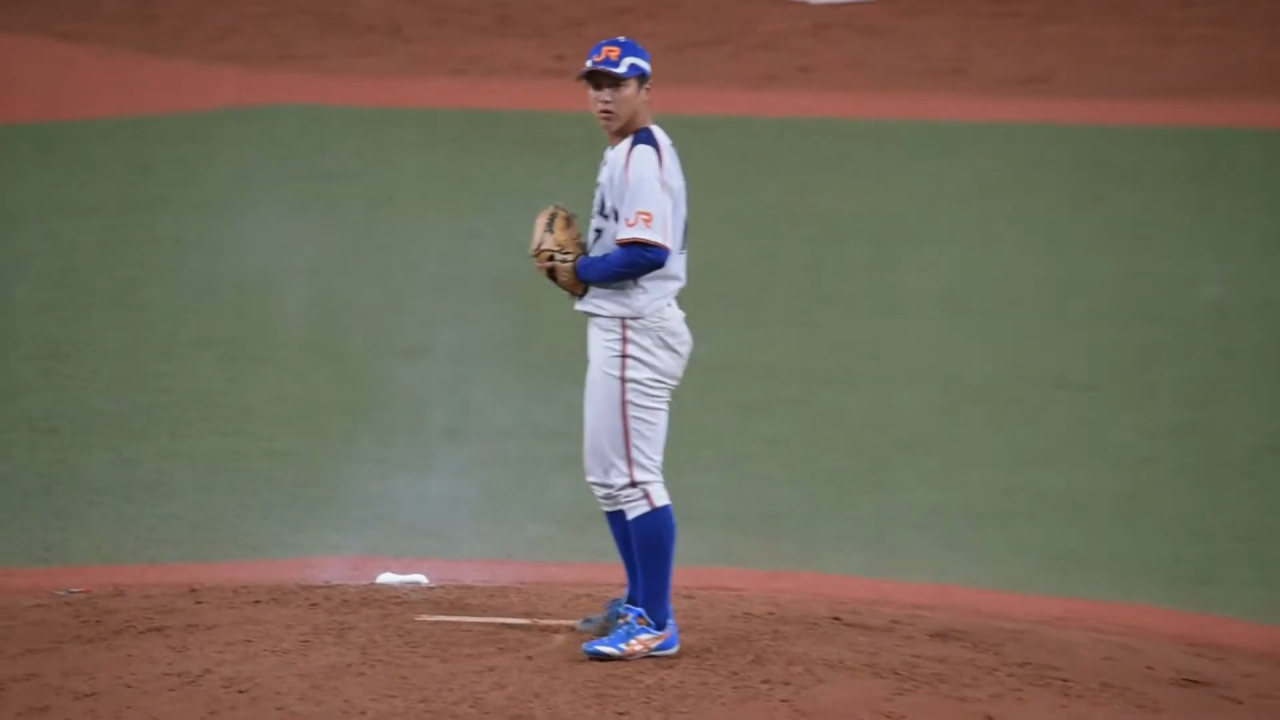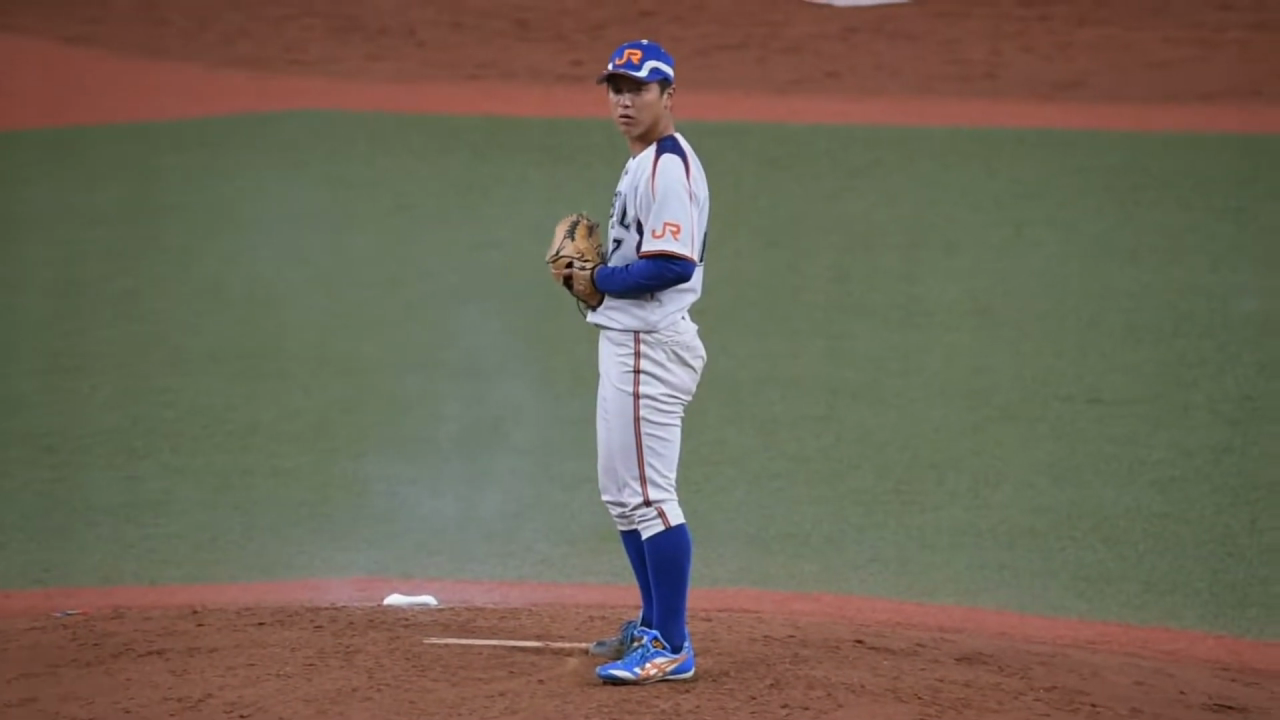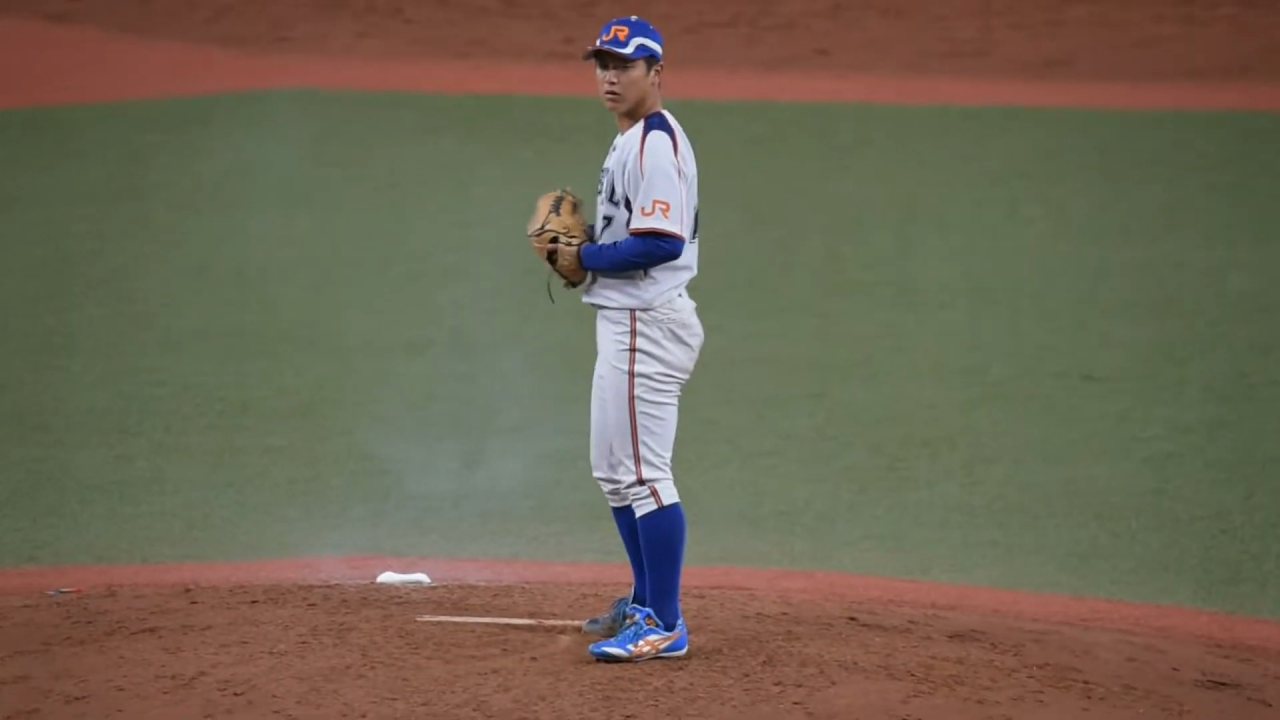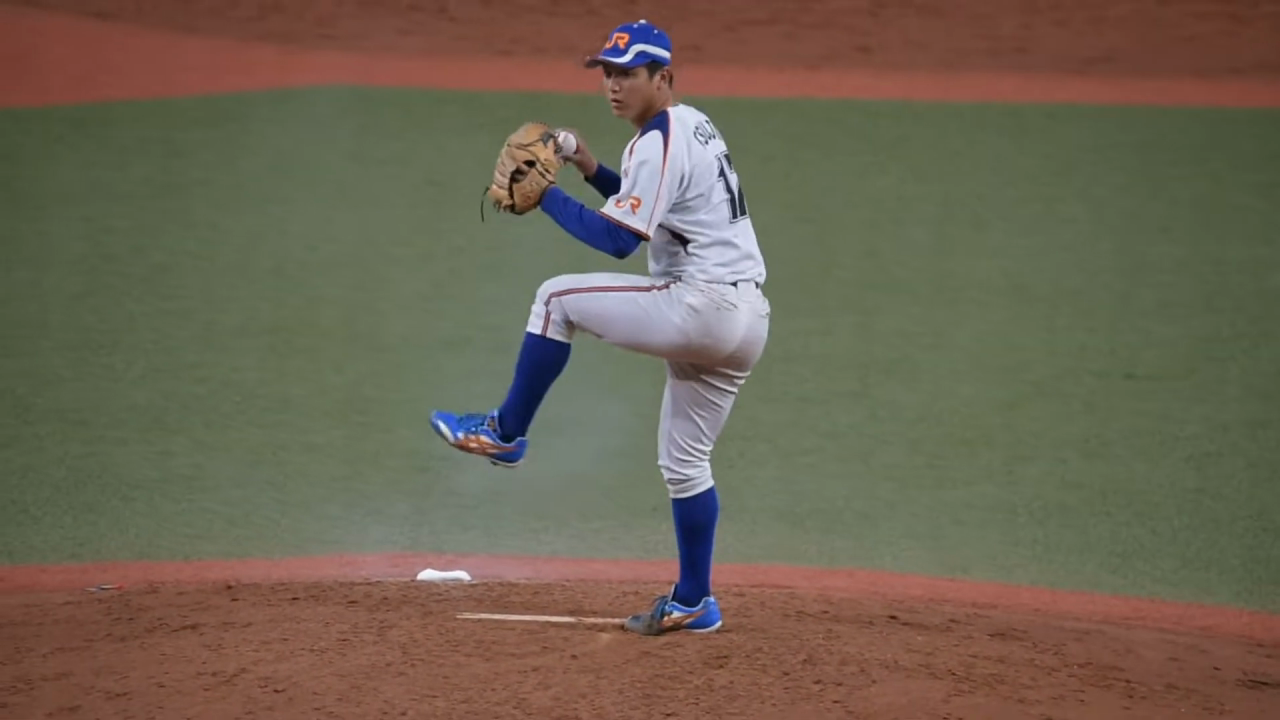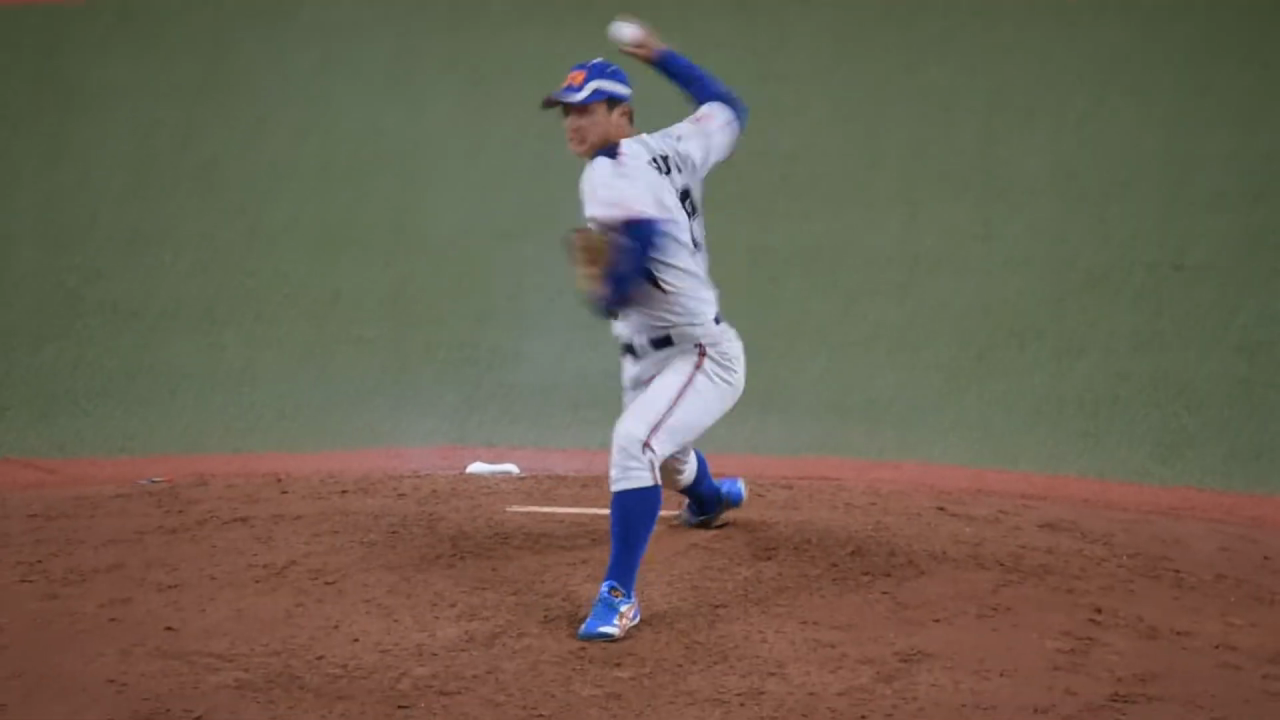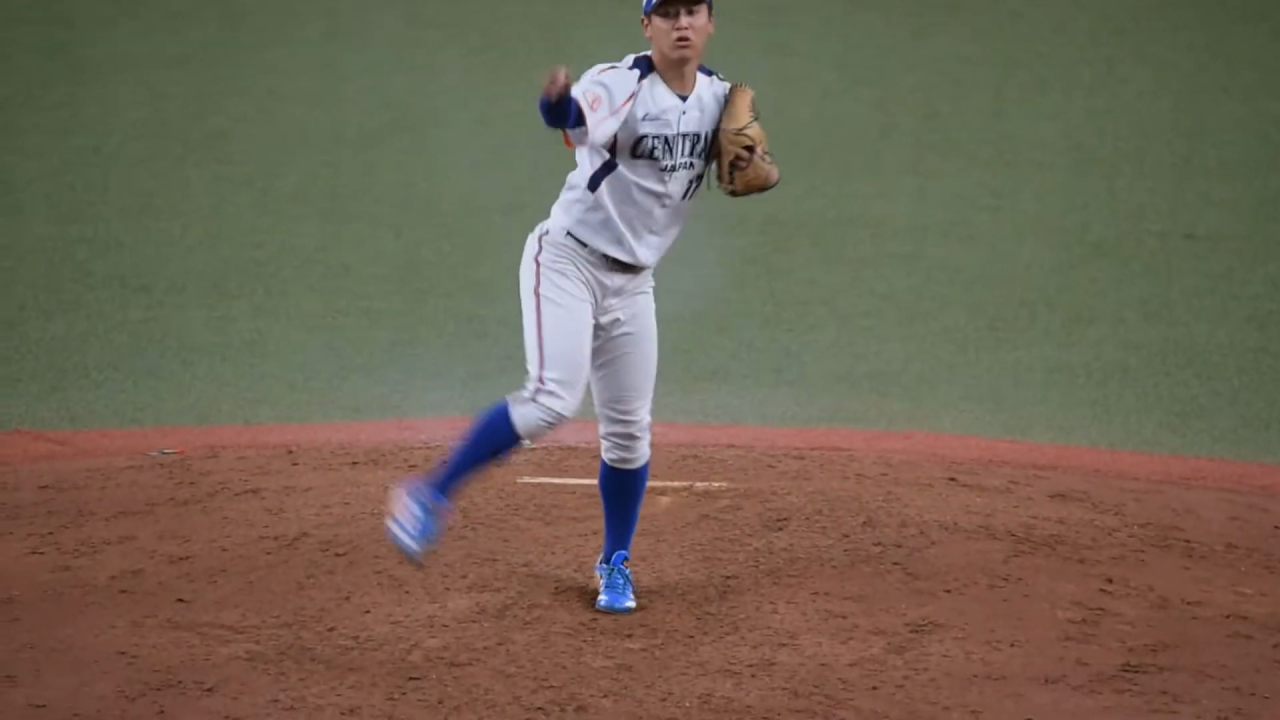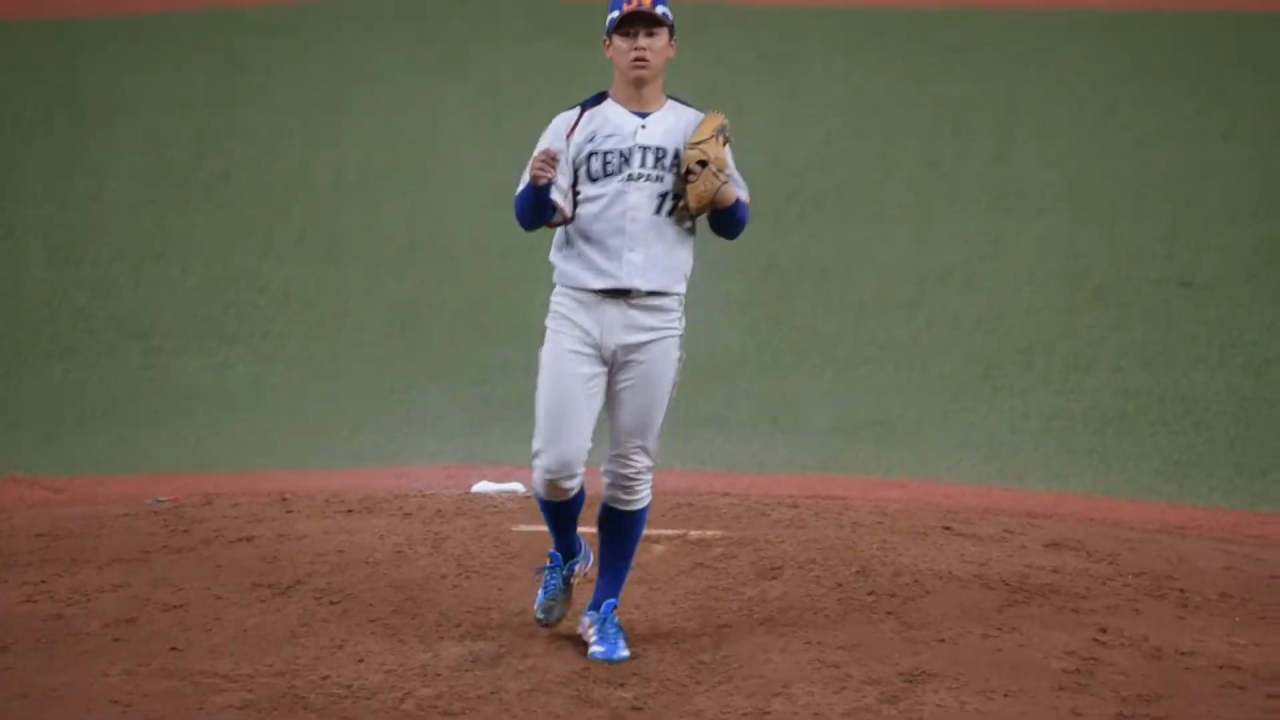
dt=0.7s
person 1, frame 1
left shoulder: (643, 154)
right shoulder: (623, 153)
left elbow: (647, 253)
left wrist: (580, 269)
right wrist: (584, 268)
left hip: (636, 333)
right hip: (619, 330)
left knee: (633, 477)
right knee: (607, 475)
left ankle: (655, 623)
right ankle: (639, 602)
person 1, frame 2
left shoulder: (669, 163)
right shoulder: (642, 162)
left elbow: (672, 265)
left wrist: (599, 278)
right wrist: (599, 273)
left hip: (649, 348)
right hip: (628, 344)
left knee: (648, 495)
right knee: (623, 494)
left ankle: (672, 647)
right ankle: (654, 624)
person 1, frame 3
left shoulder: (656, 140)
right shoulder: (632, 139)
left elbow: (663, 244)
left wrist: (585, 256)
right wrist: (586, 248)
left hip: (646, 326)
right hip: (628, 323)
left knee: (643, 474)
right knee: (614, 471)
left ankle: (664, 624)
right ankle: (646, 602)
person 1, frame 4
left shoulder: (658, 140)
right shoulder: (691, 125)
left elbow: (616, 240)
left wrist: (540, 194)
right wrist: (595, 171)
left hip: (702, 307)
right hip: (745, 318)
left knee: (557, 299)
right knee: (684, 461)
left ankle: (507, 432)
right ankle: (691, 601)
person 1, frame 5
left shoulder: (612, 175)
right shoulder: (667, 150)
left elbow: (649, 236)
right elbow: (730, 113)
left wrist: (610, 293)
right wrist: (660, 56)
left hip: (699, 355)
right hip: (656, 356)
left knee: (632, 448)
right knee: (662, 440)
left ankle: (620, 594)
right ankle: (716, 495)
person 1, frame 6
left shoulder: (720, 96)
right shoulder: (617, 85)
left elbow: (729, 161)
right elbow: (572, 116)
left wrist: (753, 171)
right wrist: (559, 96)
left hip: (631, 283)
right hip: (567, 259)
left knee: (630, 433)
right knee: (553, 399)
left ankle: (616, 563)
right ankle: (430, 495)
person 1, frame 7
left shoulder: (697, 128)
right shoulder: (574, 124)
left elbow: (732, 226)
right elbow: (530, 215)
left wrist: (727, 196)
right wrist: (539, 182)
left hip: (655, 319)
right hip: (577, 312)
left knee: (630, 471)
right knee: (558, 461)
left ankle: (604, 610)
right ankle: (566, 557)
